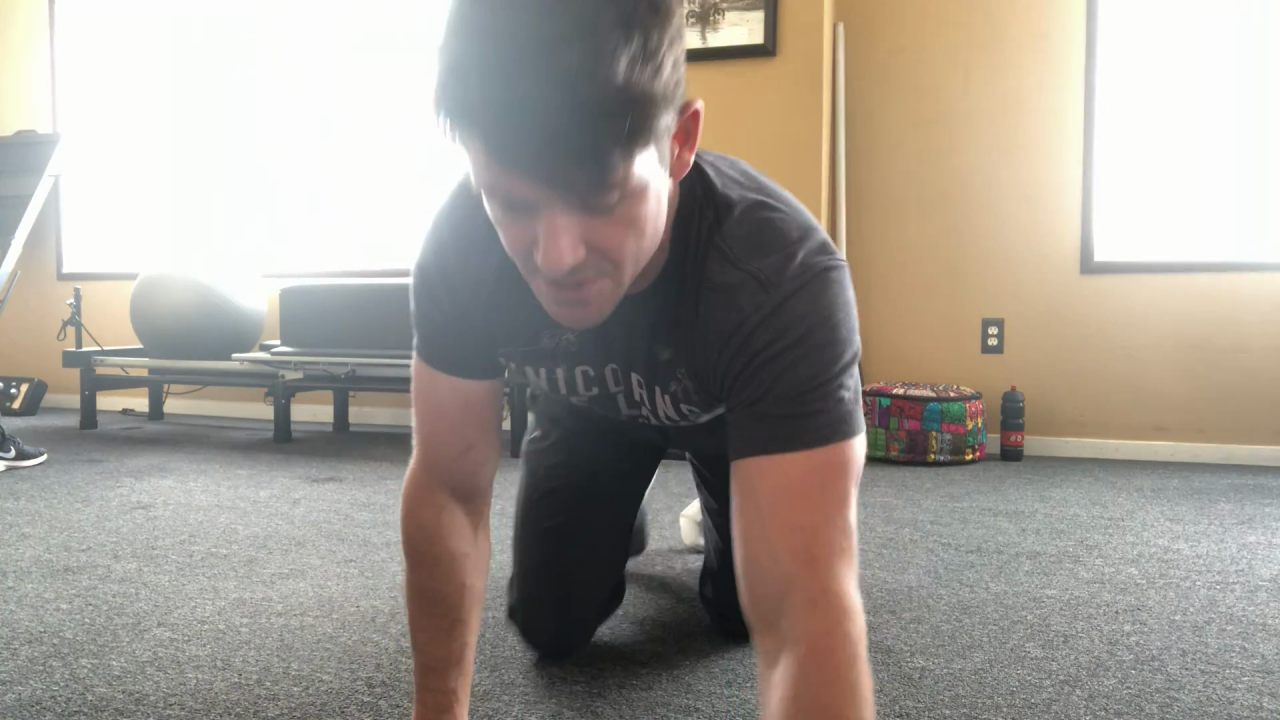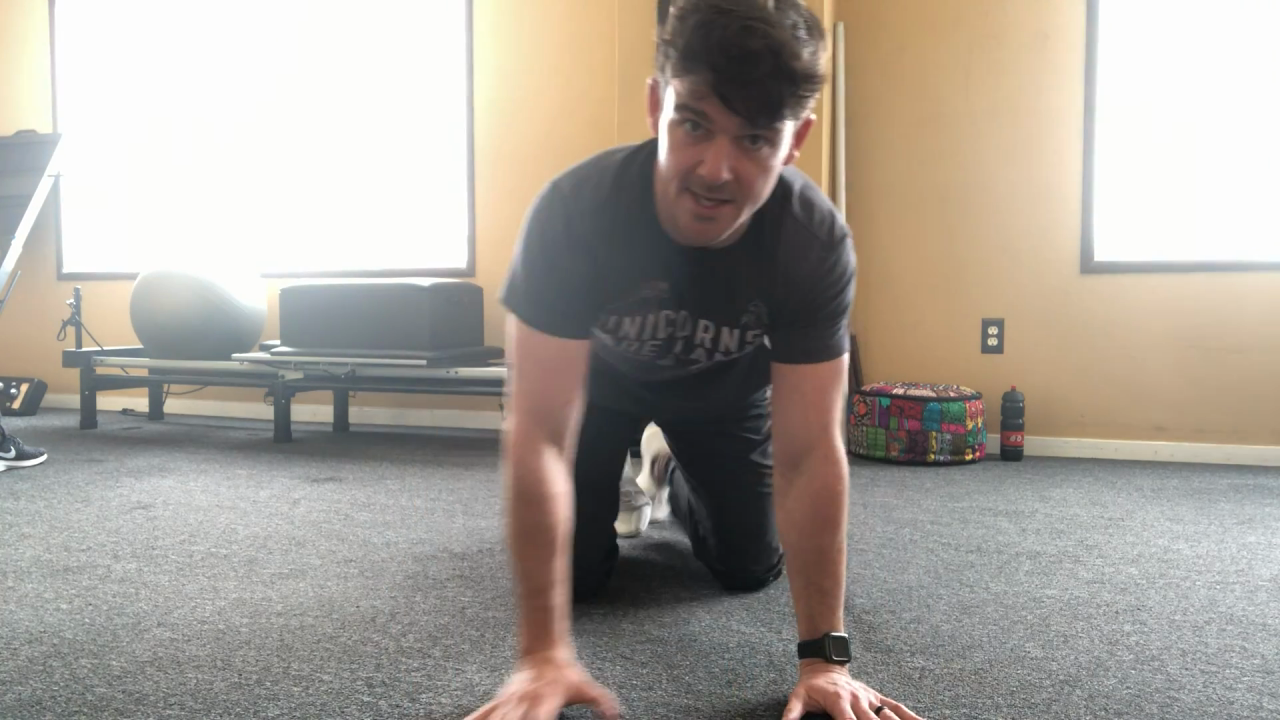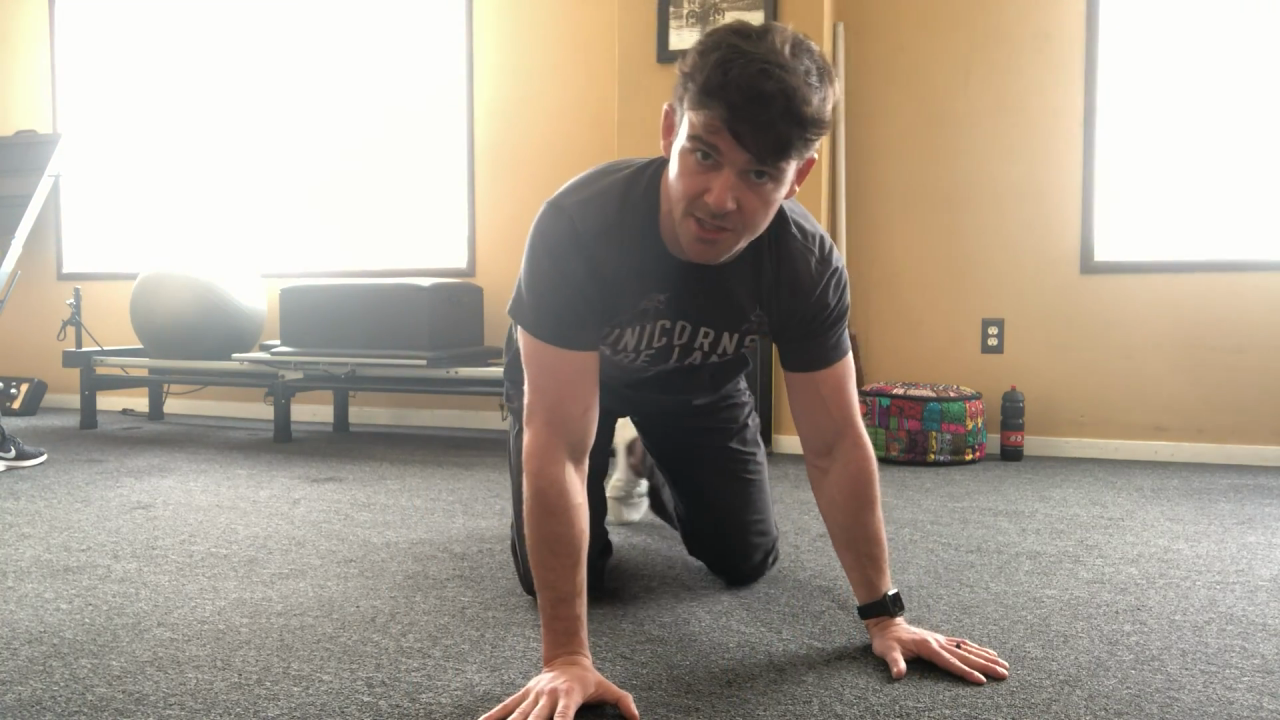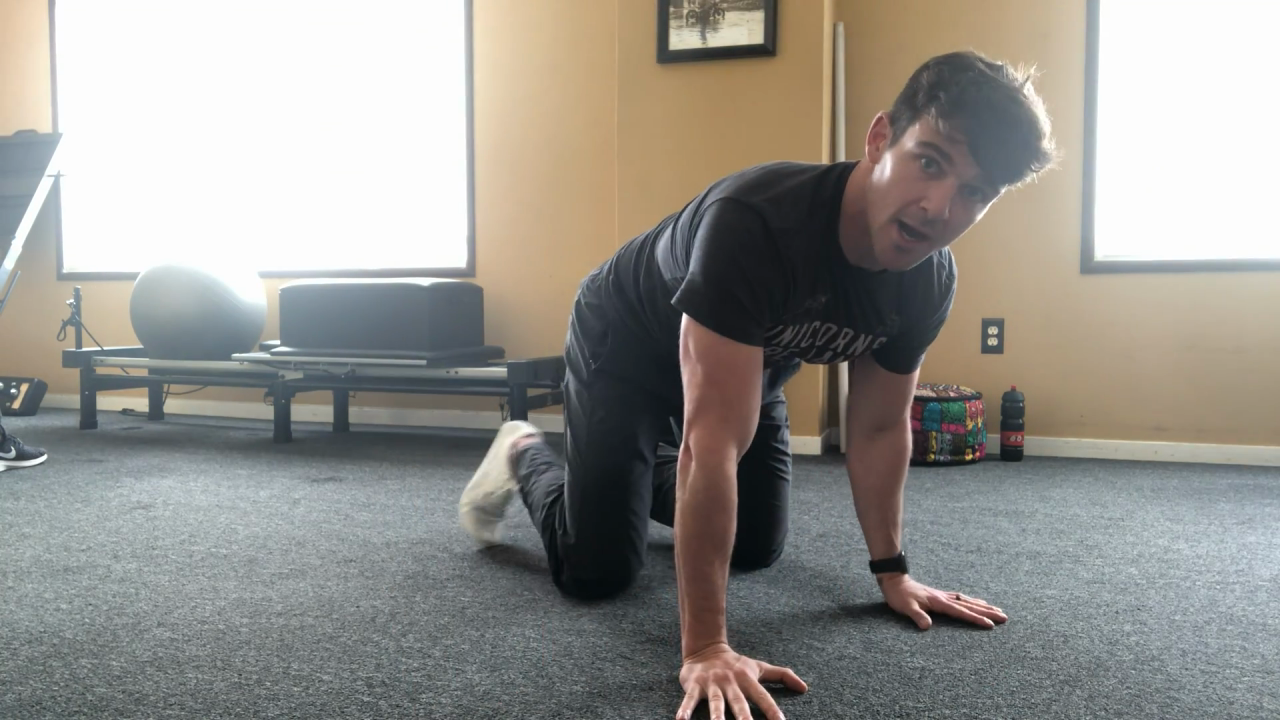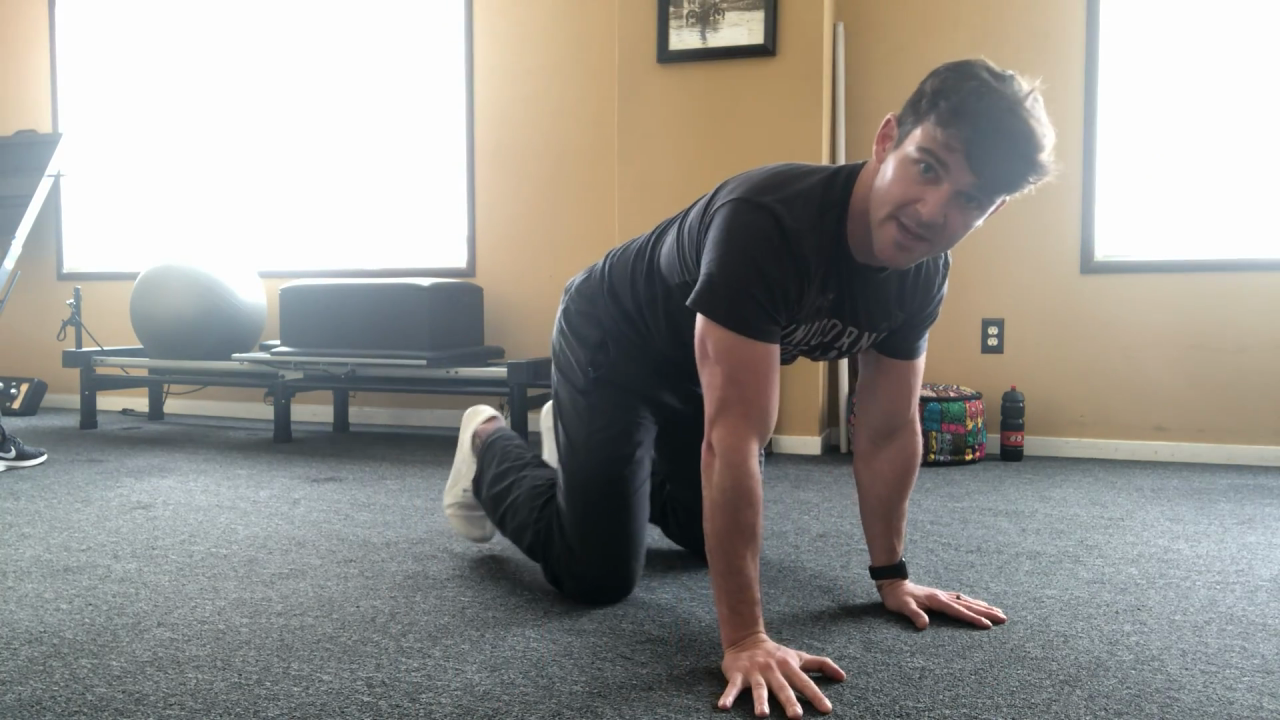
dt=1s
person 1, frame 1
left shoulder: (783, 269)
right shoulder: (463, 248)
left elbow: (802, 615)
right elbow: (449, 491)
left hip: (741, 410)
right hip: (591, 408)
left knee: (744, 611)
right knee: (552, 627)
left ankle: (723, 513)
right ankle: (616, 521)
person 1, frame 2
left shoulder: (816, 242)
right shoulder: (573, 212)
left elbow: (808, 454)
right elbow: (537, 437)
left wrist: (823, 655)
right wrist: (543, 654)
left hip: (723, 383)
right hip: (599, 375)
left knee: (752, 568)
right knee: (565, 570)
left ankle: (671, 472)
right ankle: (618, 485)
person 1, frame 3
left shoulder: (805, 262)
right shoulder: (577, 224)
left elbow: (834, 445)
right elbow: (557, 446)
left wrist: (882, 613)
right wrist: (566, 657)
left hip: (696, 379)
right hip: (560, 368)
left knee: (747, 561)
right knee: (555, 571)
left ankle: (653, 473)
person 1, frame 4
left shoulder: (929, 281)
right shoulder: (757, 223)
left elbow: (878, 428)
right elbow: (713, 444)
left wrist: (890, 569)
right wrist: (705, 649)
left hip: (746, 367)
right hip: (625, 344)
left knee: (758, 548)
right knee: (598, 569)
left ankle: (647, 476)
right ankle: (525, 459)
person 1, frame 5
left shoulder: (922, 271)
right shoulder: (768, 223)
left elbow: (889, 432)
right elbow: (734, 440)
left wrist: (891, 574)
right wrist: (744, 639)
left hip: (701, 365)
right hip: (610, 342)
left knee: (714, 536)
right knee: (598, 575)
left ankle: (573, 444)
right ankle: (491, 447)
